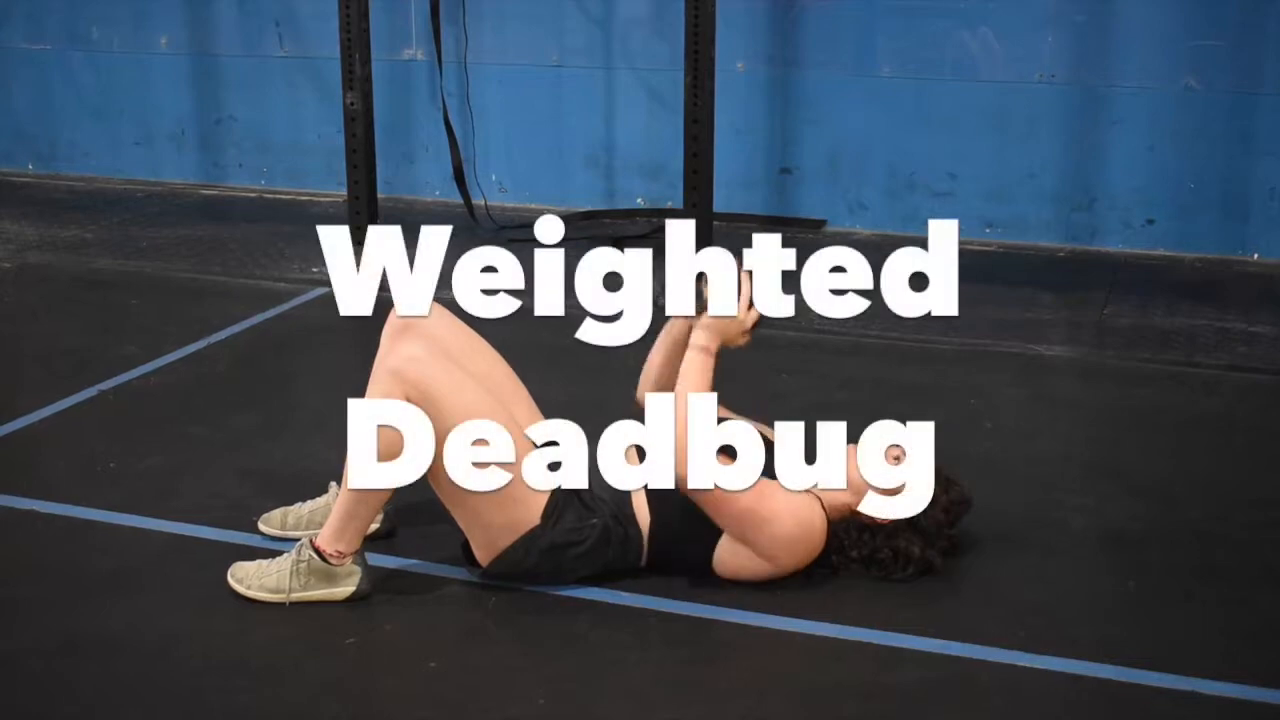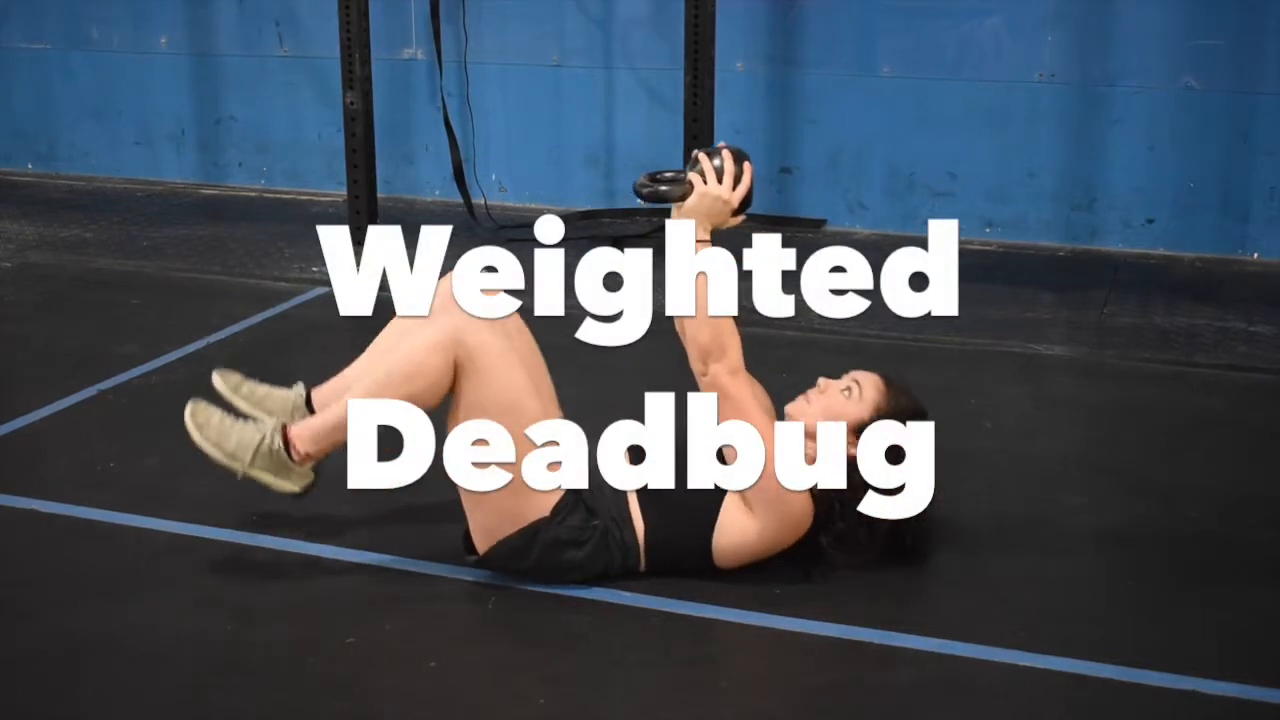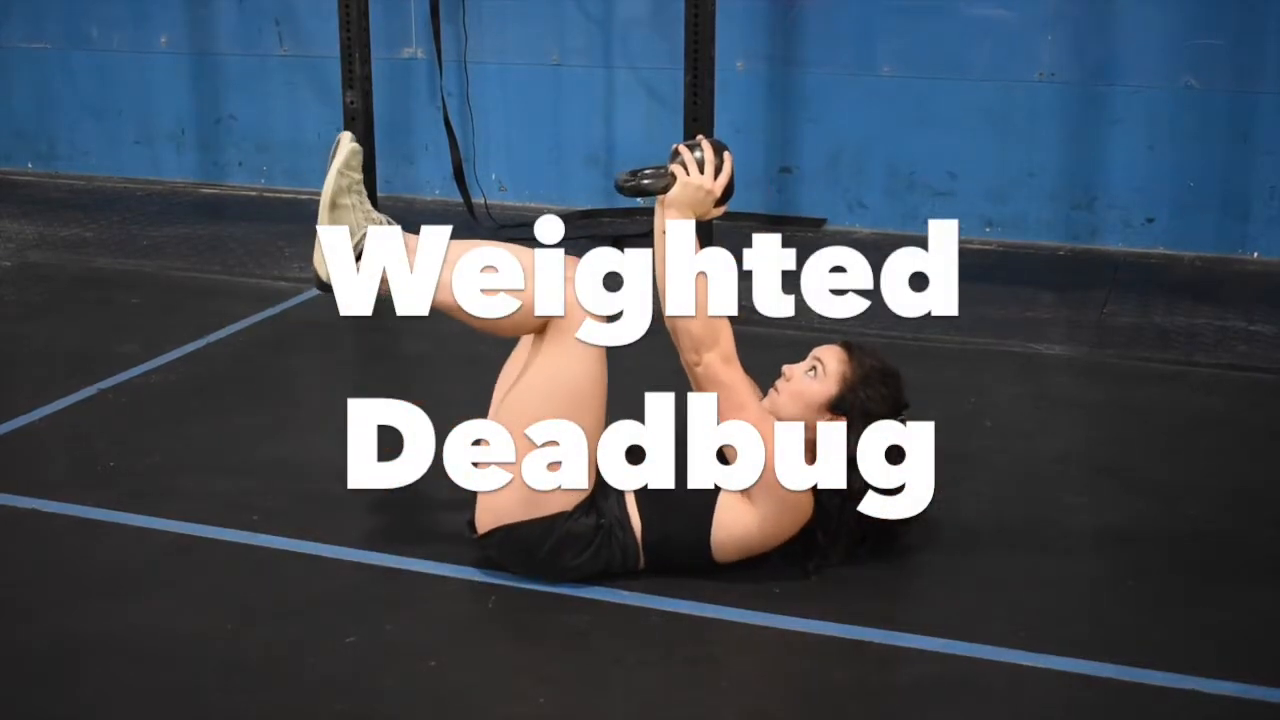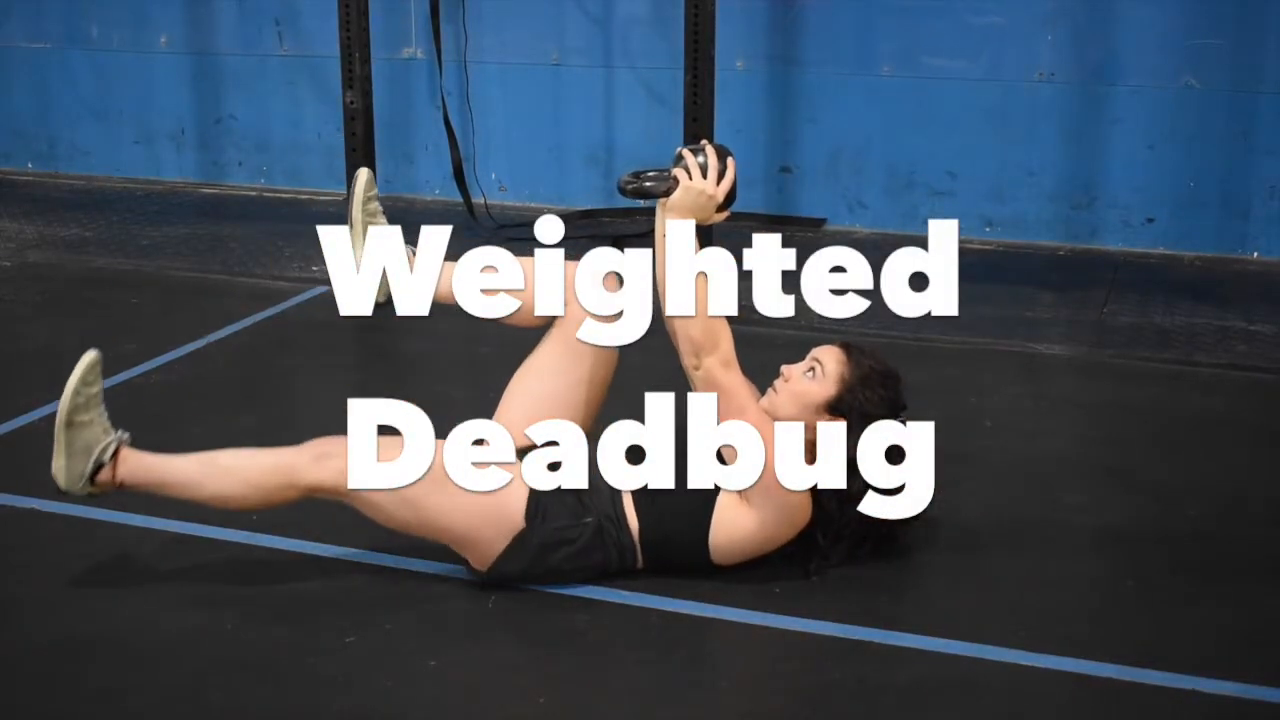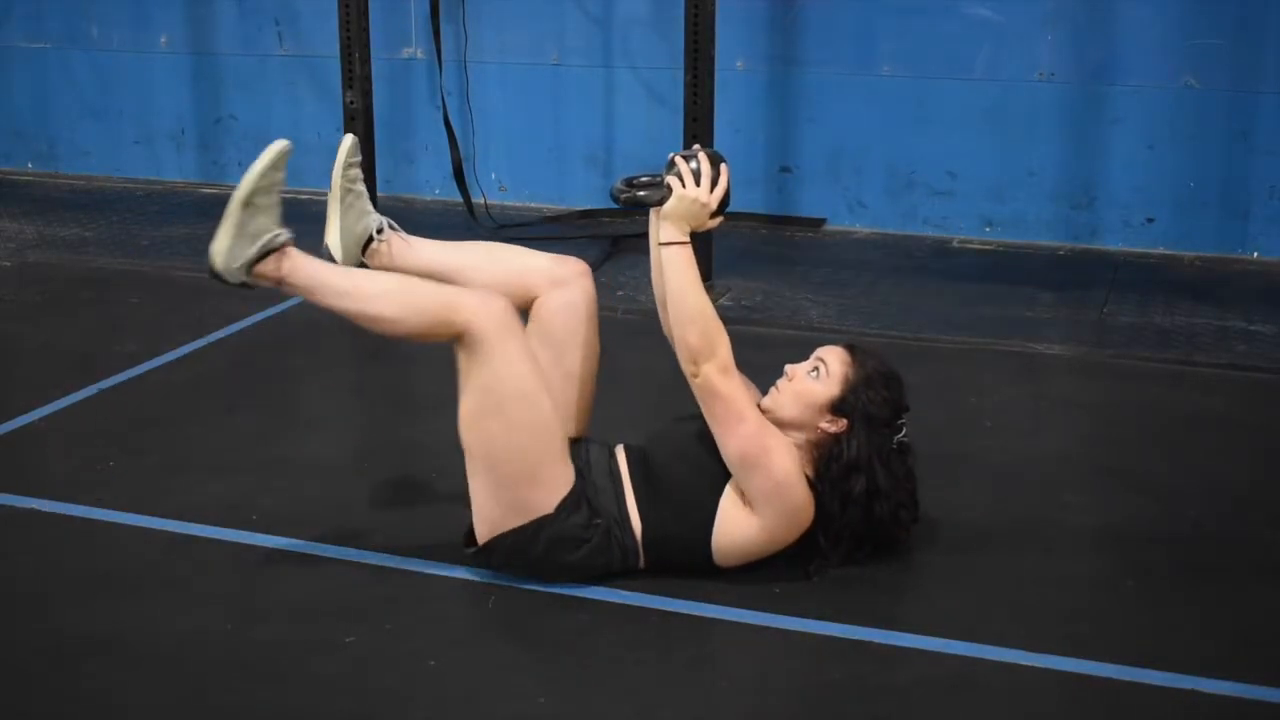
dt=1s
person 1, frame 1
left shoulder: (795, 527)
right shoulder: (783, 465)
left elbow: (683, 462)
right elbow: (652, 401)
left wrist: (708, 343)
right wrist: (686, 322)
left hip: (553, 536)
right hip: (561, 474)
left knee: (408, 370)
right knee: (414, 320)
left ankle: (331, 561)
right ankle: (355, 502)
person 1, frame 2
left shoulder: (788, 502)
right shoulder: (769, 451)
left elbow: (718, 368)
right elbow: (709, 350)
left wrist: (697, 231)
right wrist: (687, 225)
left hip: (551, 540)
right hip: (562, 497)
left knee: (469, 326)
left ankle: (291, 443)
right ankle: (303, 409)
person 1, frame 3
left shoulder: (787, 493)
right shoulder: (772, 450)
left elbow: (706, 358)
right elbow: (699, 343)
left wrist: (678, 221)
right wrist: (671, 218)
left hip: (547, 533)
right hip: (551, 508)
left knee: (570, 295)
right knee: (567, 283)
left ankle: (364, 262)
person 1, frame 4
left shoulder: (783, 496)
right shoulder: (758, 447)
left elbow: (707, 362)
right elbow: (705, 356)
left wrist: (683, 225)
right wrist: (671, 222)
left hip: (543, 529)
right hip: (542, 475)
left knee: (324, 463)
right knee: (598, 292)
left ankle: (114, 466)
person 1, frame 5
left shoulder: (786, 499)
right shoulder: (763, 438)
left elbow: (707, 369)
right elbow: (706, 368)
left wrist: (675, 233)
right wrist: (660, 223)
left hip: (547, 533)
right hip: (565, 482)
left knee: (480, 313)
right knee: (565, 278)
left ankle: (269, 261)
right ankle: (373, 243)
